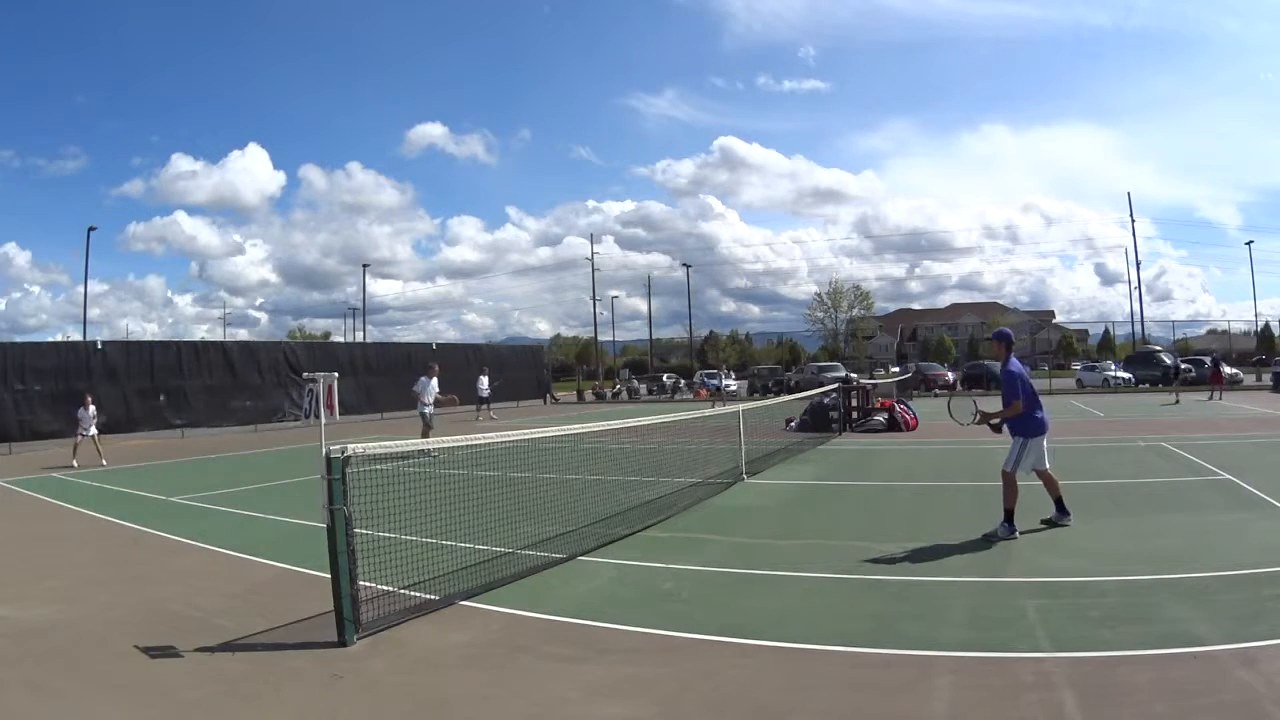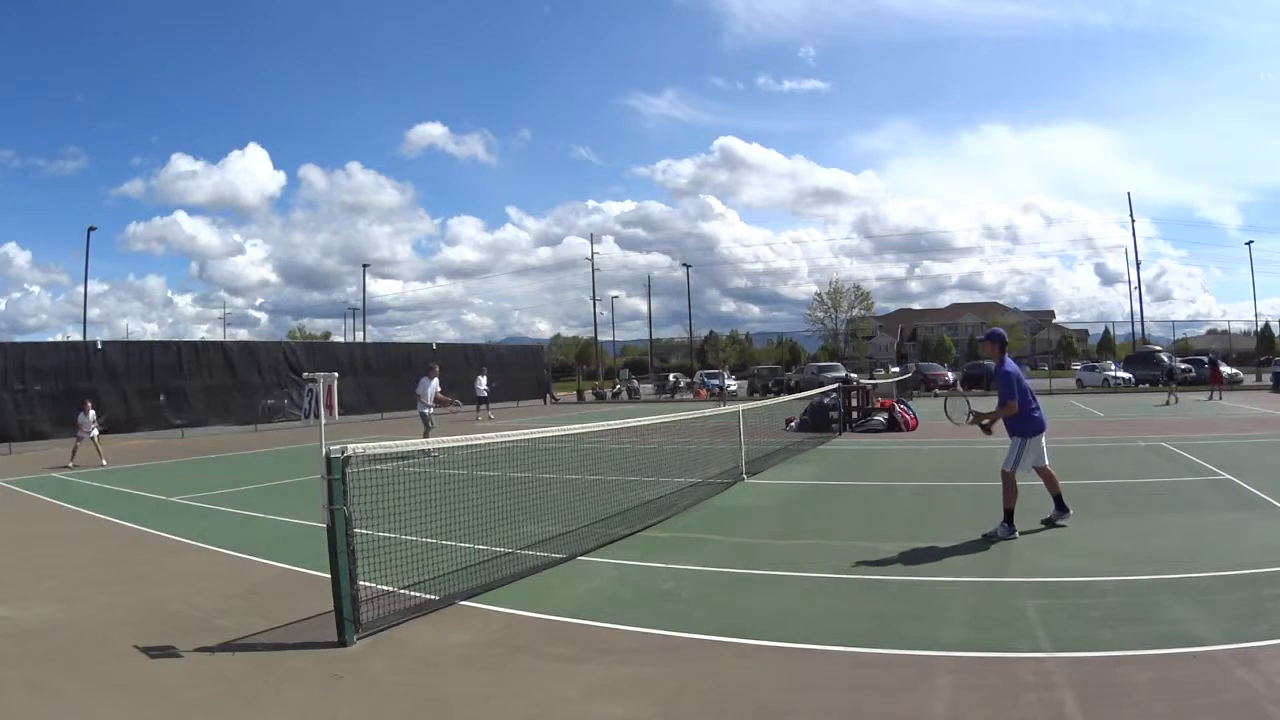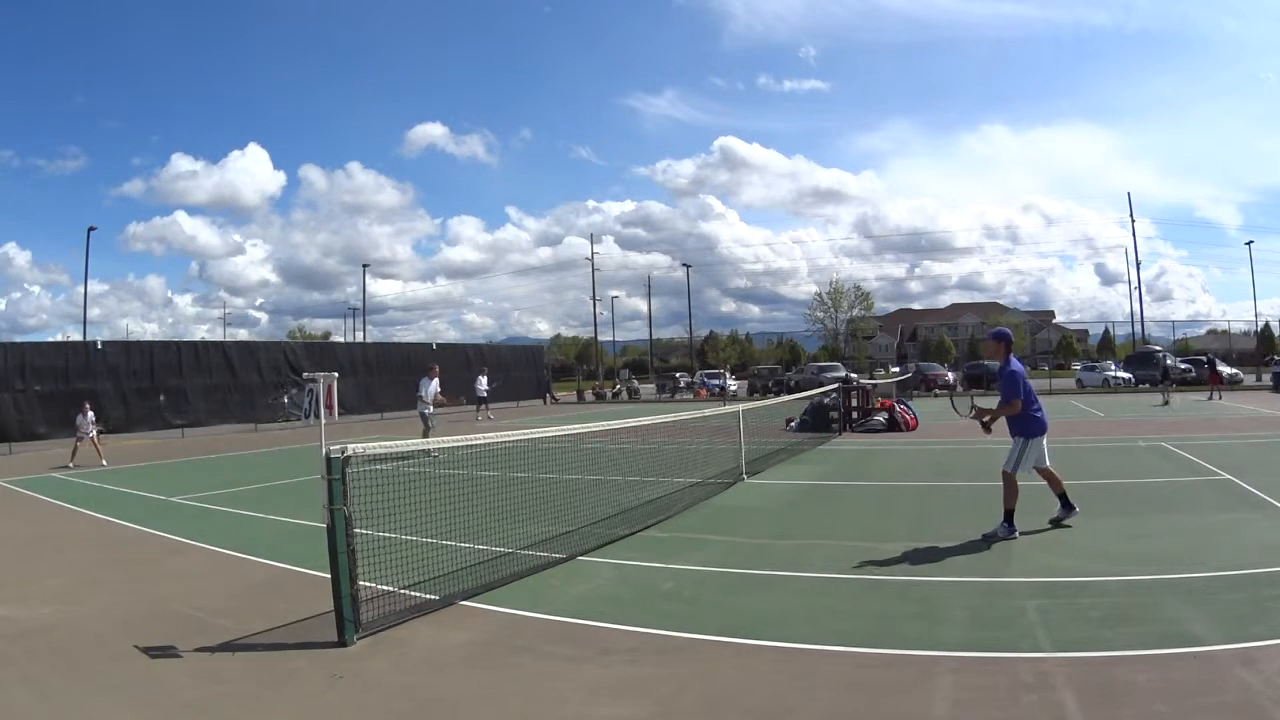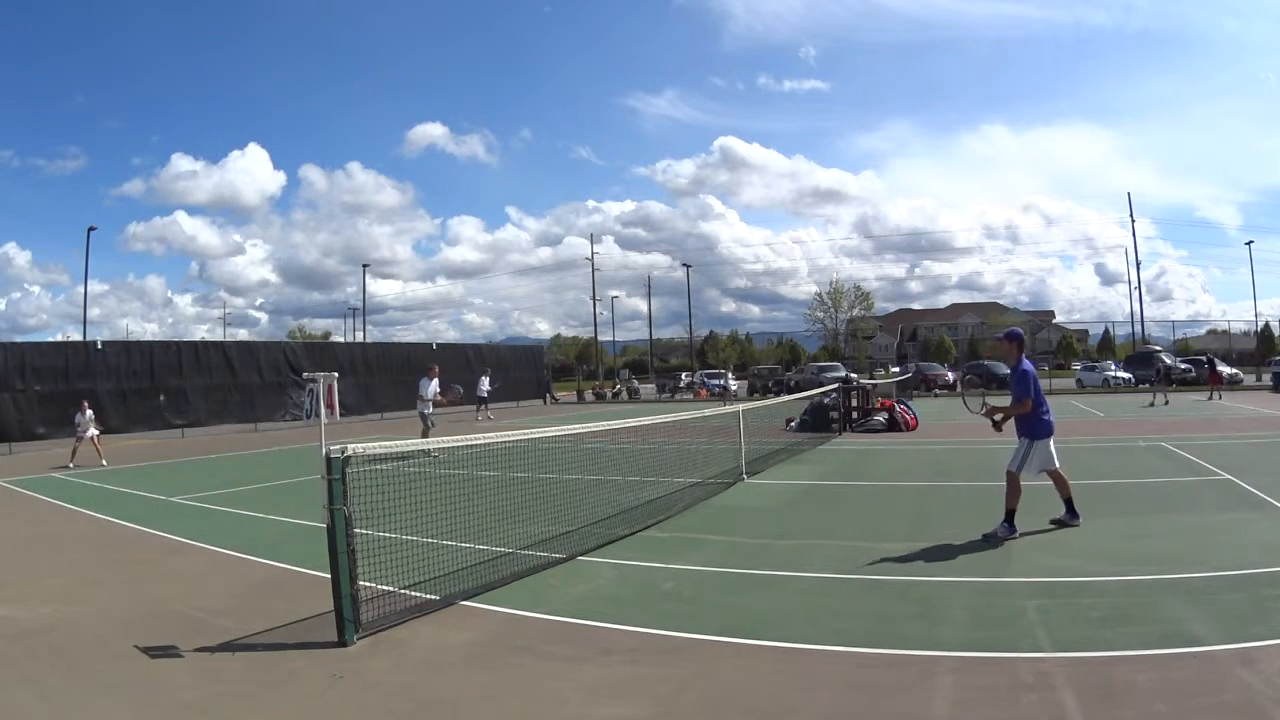
dt=0.2s
person 1, frame 1
left shoulder: (1010, 371)
right shoulder: (1010, 367)
left elbow: (1017, 407)
left wrist: (991, 417)
right wrist: (1000, 422)
left hip: (1028, 430)
right hip: (1035, 426)
left knee: (1008, 473)
right knee: (1042, 470)
left ankle: (1008, 526)
right ankle: (1061, 512)
person 1, frame 2
left shoulder: (1006, 372)
right shoulder: (1002, 368)
left elbow: (1011, 408)
right elbow: (1004, 401)
left wrist: (984, 416)
right wrist: (990, 422)
left hip: (1026, 429)
right hip: (1033, 425)
left knee: (1007, 474)
right knee: (1042, 468)
left ankle: (1008, 526)
right ankle: (1061, 508)
person 1, frame 3
left shoulder: (1012, 371)
right shoulder: (1004, 369)
left elbow: (1015, 407)
right elbow: (1005, 401)
left wrist: (986, 412)
right wrist: (990, 420)
left hip: (1028, 430)
right hip: (1034, 426)
left knee: (1008, 474)
right knee: (1043, 469)
left ankle: (1008, 526)
right ankle: (1067, 507)
person 1, frame 4
left shoulder: (1023, 371)
right shoulder: (1017, 368)
left elbow: (1026, 406)
right elbow: (1017, 402)
left wrist: (998, 410)
right wrist: (1003, 419)
left hip: (1034, 431)
right hip: (1041, 428)
left knee: (1012, 474)
right knee: (1053, 470)
left ankle: (1008, 526)
right ankle: (1071, 513)
